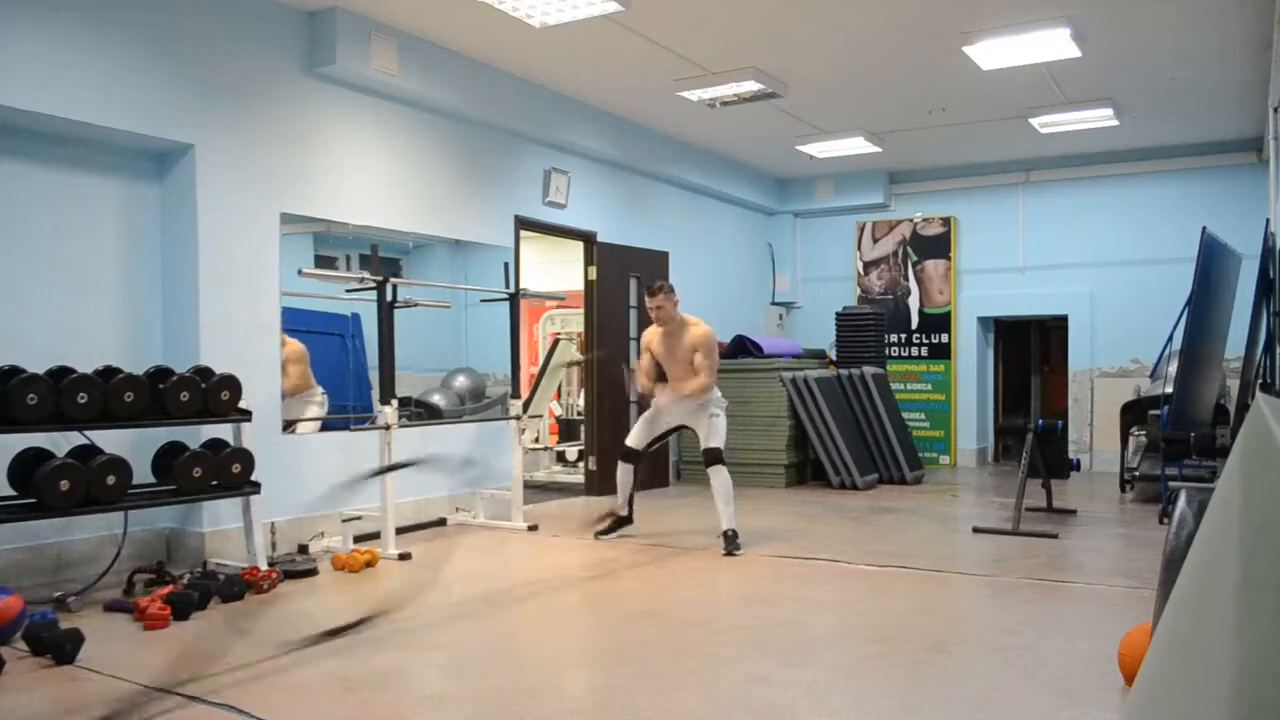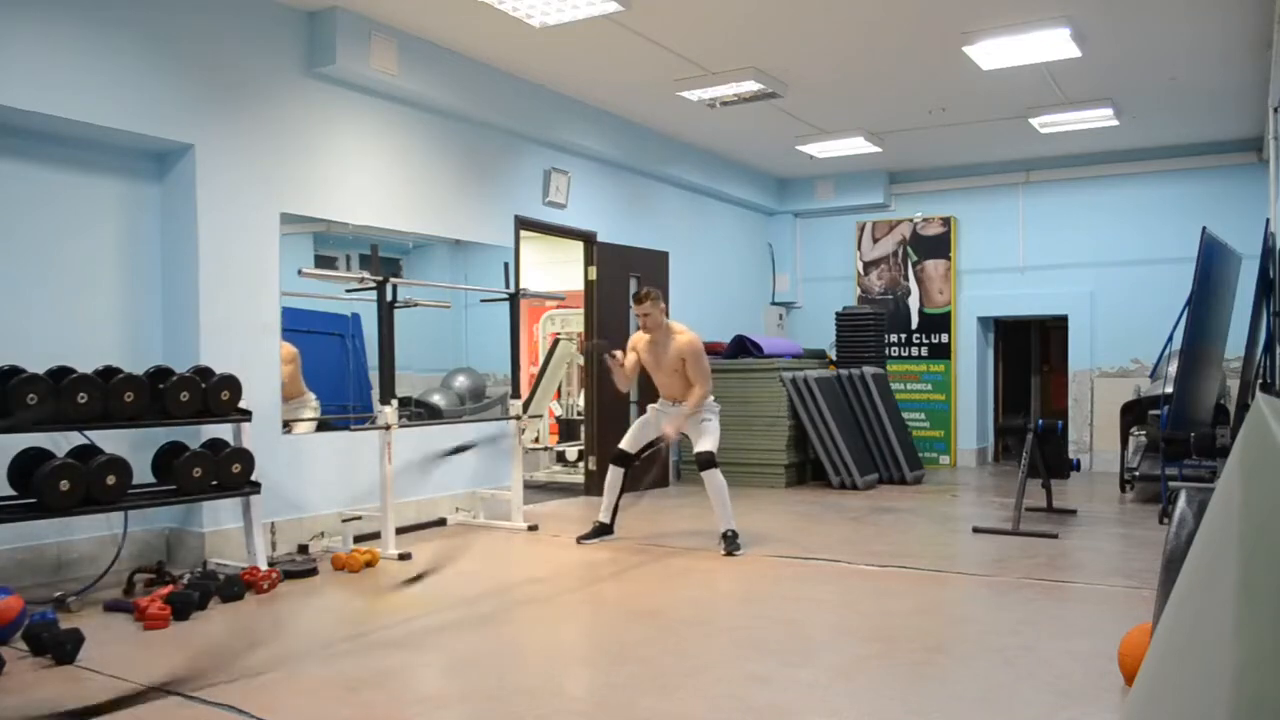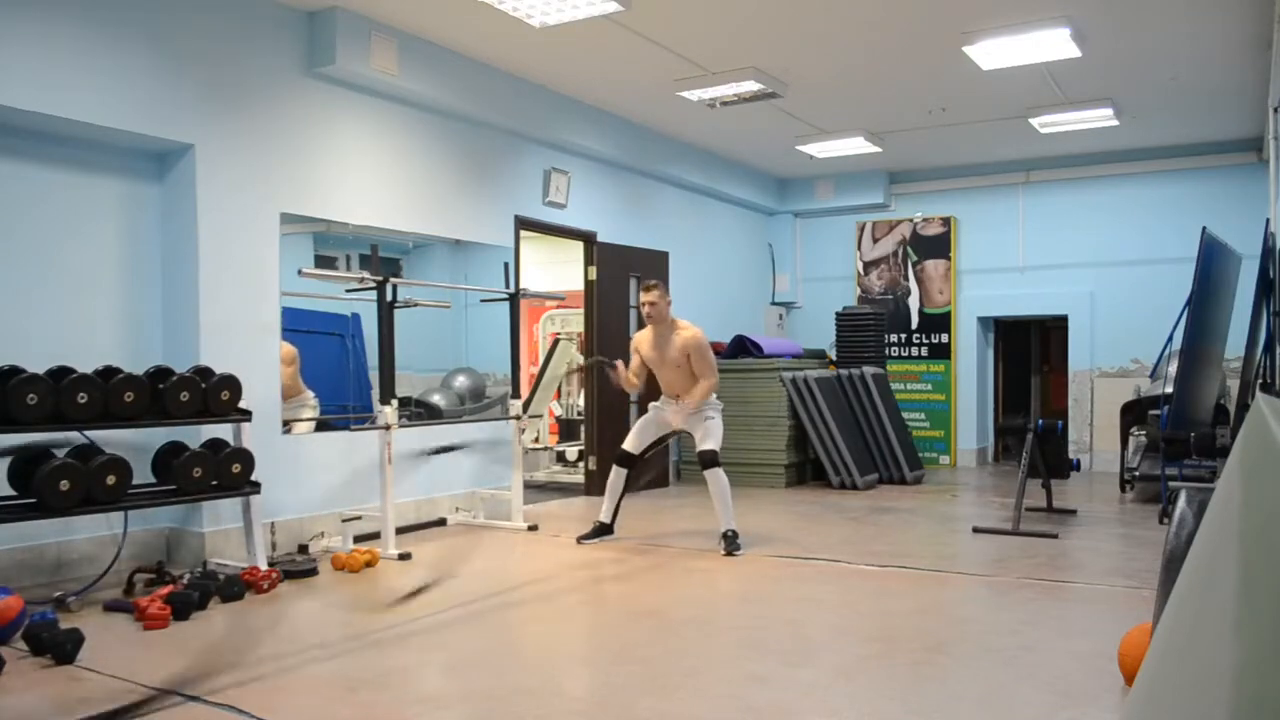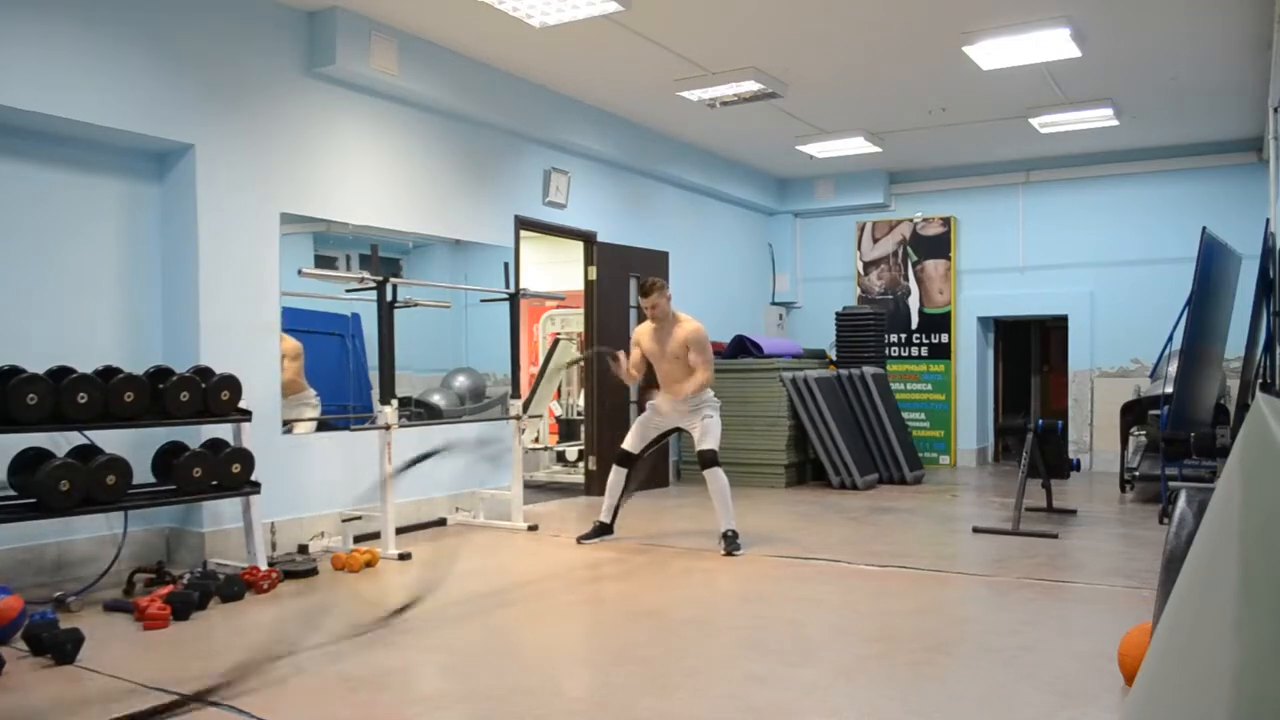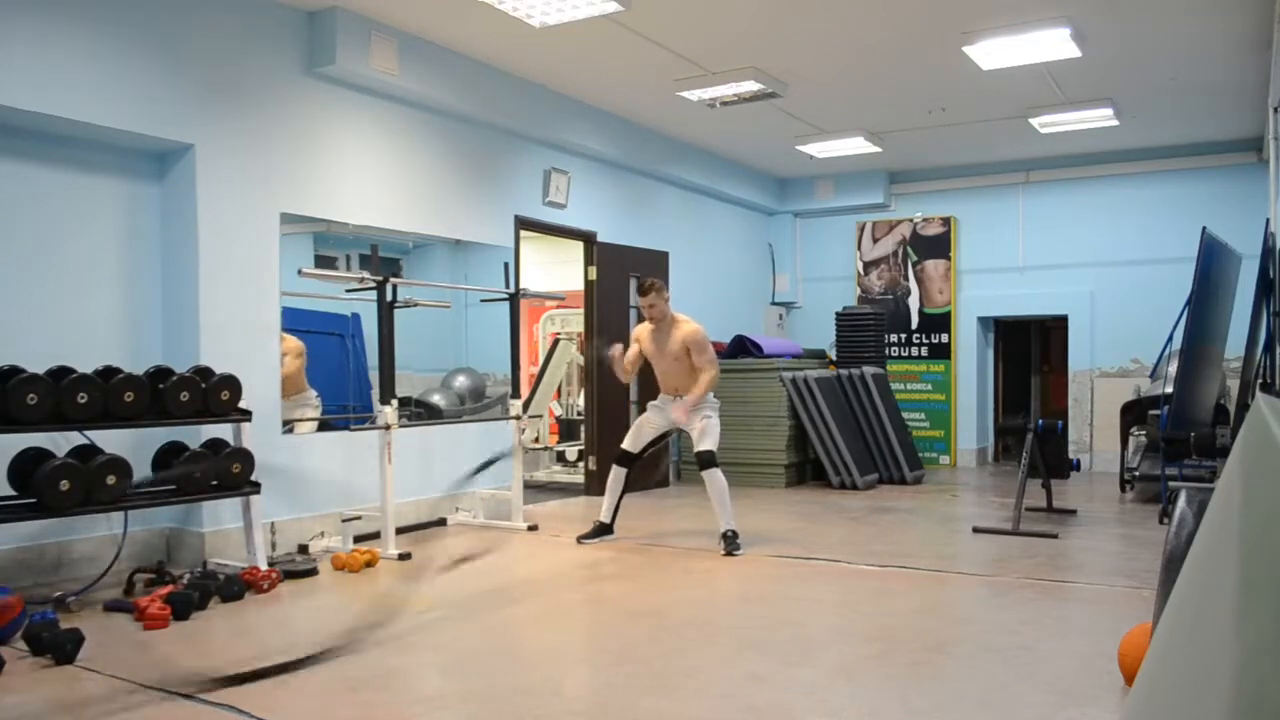
dt=1s
person 1, frame 1
left shoulder: (701, 333)
right shoulder: (650, 336)
left elbow: (707, 380)
right elbow: (645, 376)
left wrist: (674, 393)
right wrist: (644, 383)
left hip: (704, 402)
right hip: (670, 403)
left knee: (713, 458)
right knee: (628, 451)
left ankle: (729, 532)
right ankle: (623, 515)
person 1, frame 2
left shoulder: (687, 341)
right shoulder: (636, 342)
left elbow: (703, 387)
right elbow: (625, 385)
left wrist: (679, 423)
right wrist: (618, 369)
left hip: (698, 410)
right hip: (663, 409)
left knee: (706, 462)
right knee: (619, 457)
left ankle: (729, 532)
right ankle: (604, 524)
person 1, frame 3
left shoulder: (691, 337)
right shoulder: (639, 341)
left elbow: (710, 380)
right elbow: (635, 384)
left wrist: (684, 412)
right wrist: (623, 378)
left hip: (701, 408)
right hip: (665, 407)
left knee: (709, 461)
right knee: (622, 458)
left ankle: (729, 532)
right ankle: (605, 523)
person 1, frame 4
left shoulder: (692, 331)
right shoulder: (641, 333)
left elbow: (704, 374)
right elbow: (634, 377)
left wrist: (676, 397)
right wrist: (623, 369)
left hip: (698, 405)
right hip: (663, 406)
left knee: (708, 461)
right knee: (622, 458)
left ankle: (729, 532)
right ankle: (605, 523)
person 1, frame 5
left shoulder: (691, 332)
right shoulder: (640, 333)
left elbow: (711, 372)
right elbow: (626, 376)
left wrist: (686, 407)
right wrist: (617, 361)
left hip: (698, 406)
right hip: (663, 405)
left knee: (707, 462)
right knee: (622, 458)
left ankle: (729, 532)
right ankle: (605, 523)
